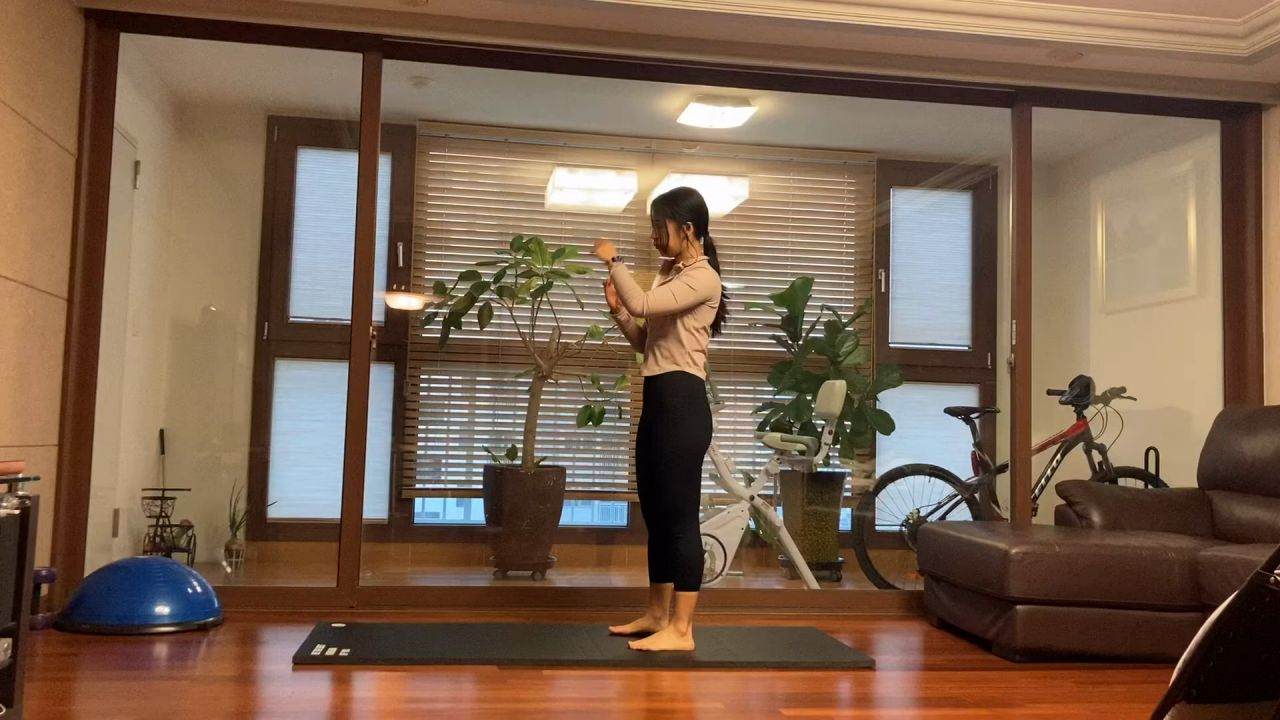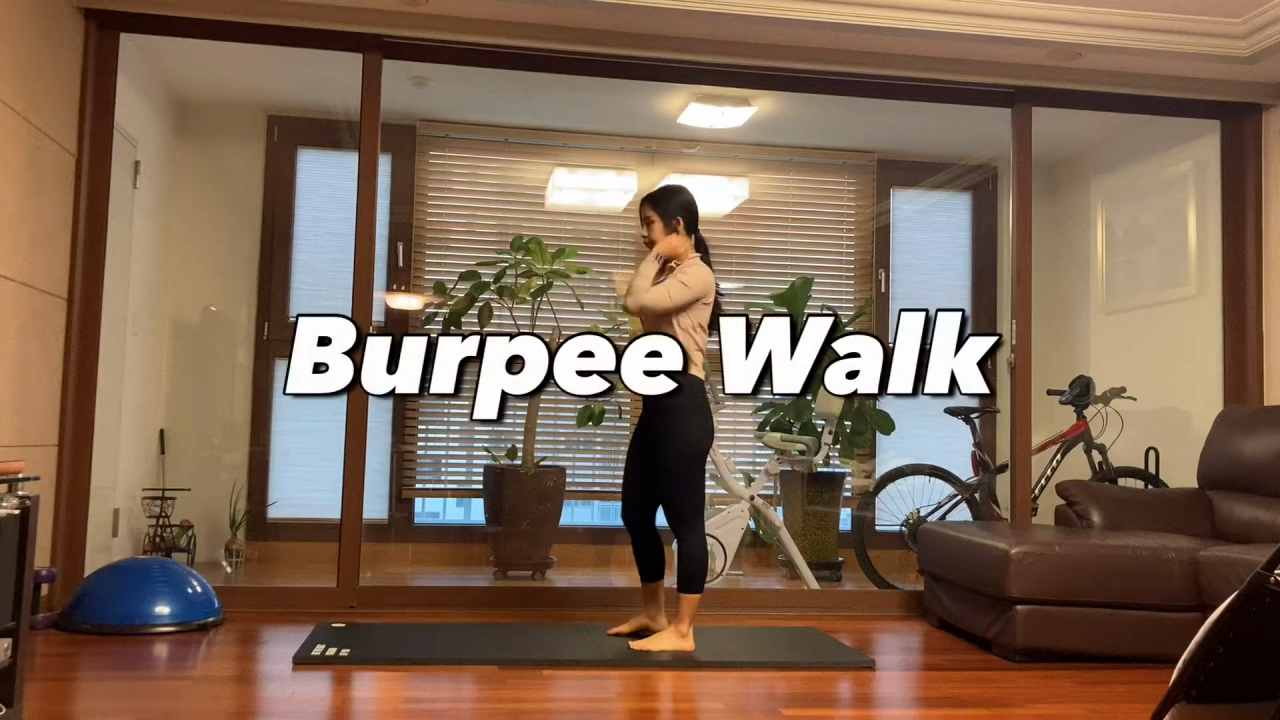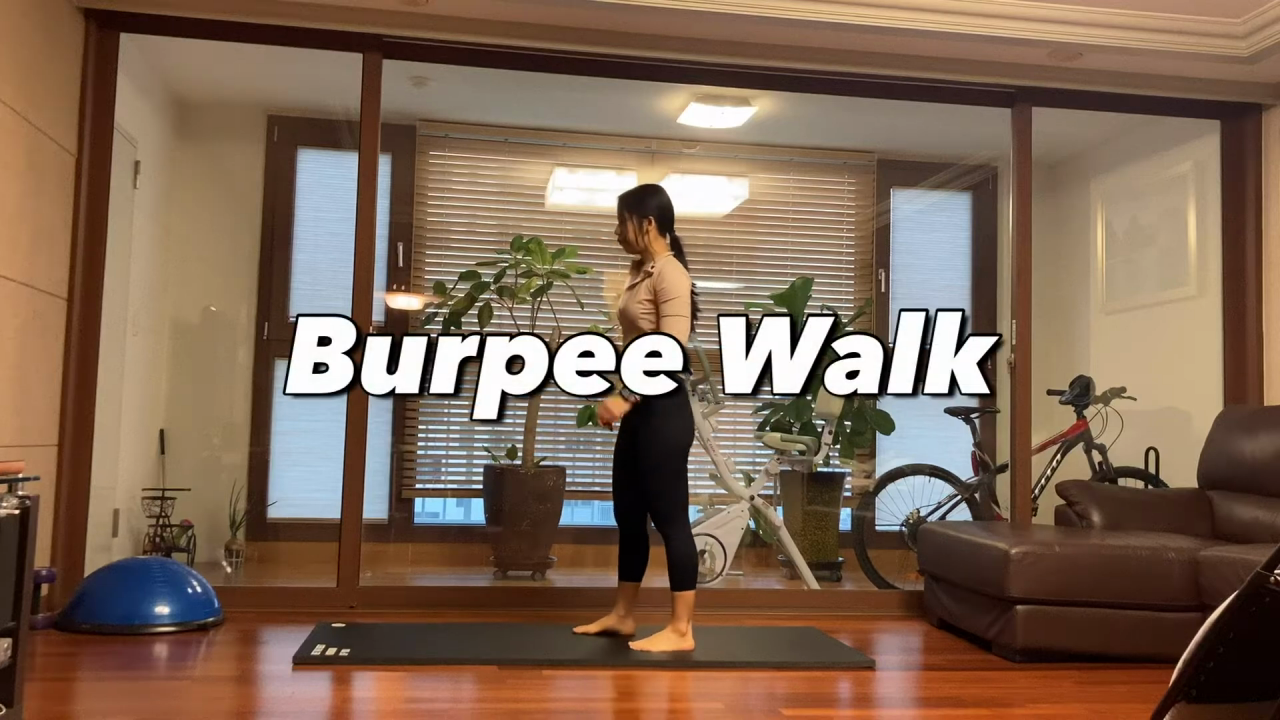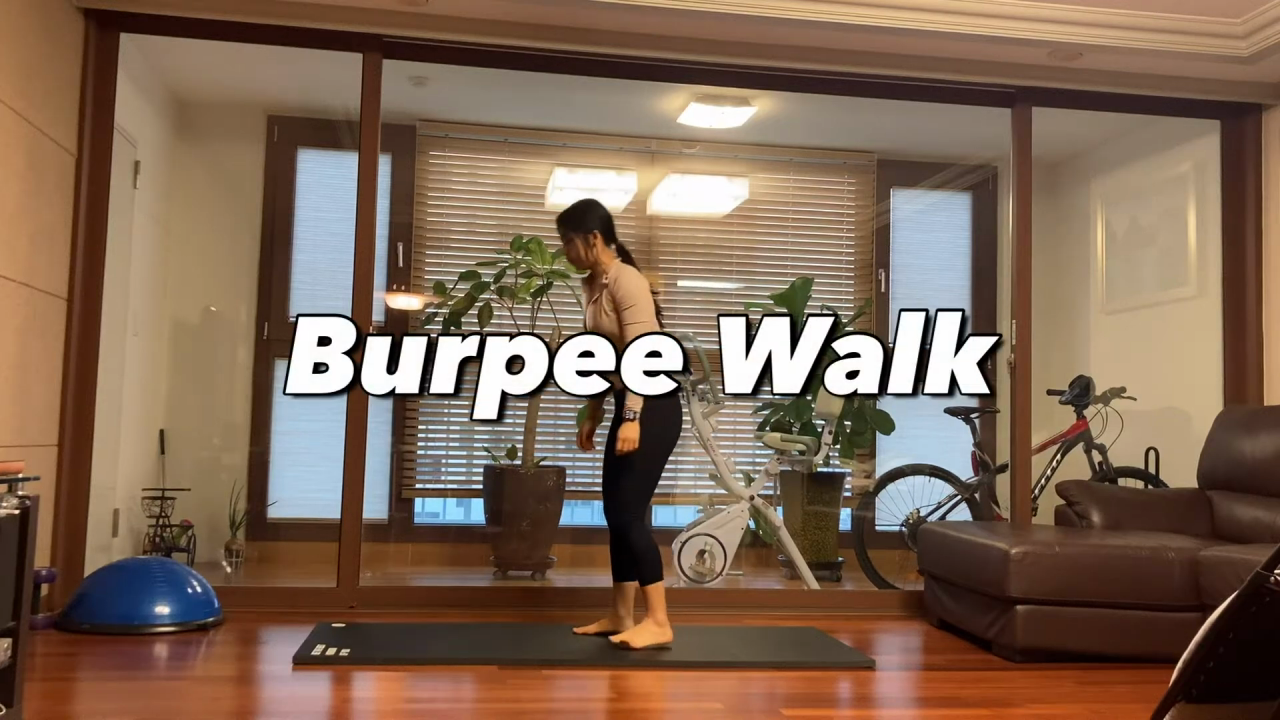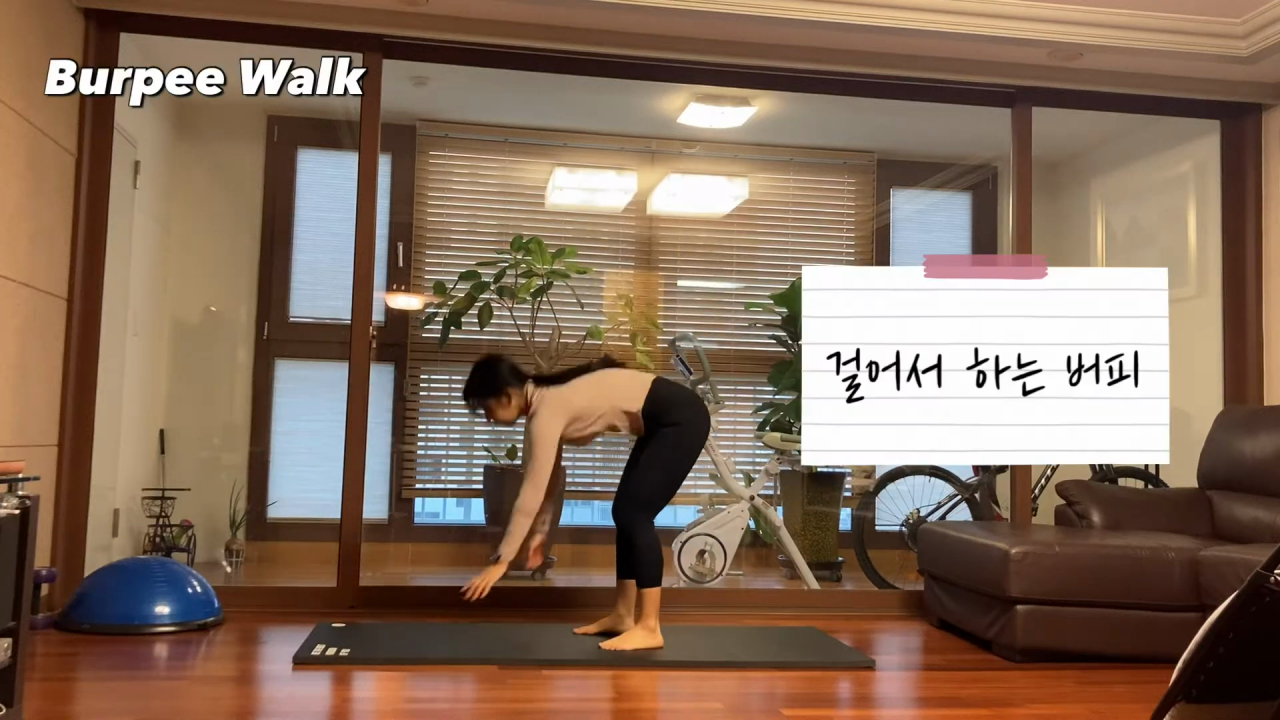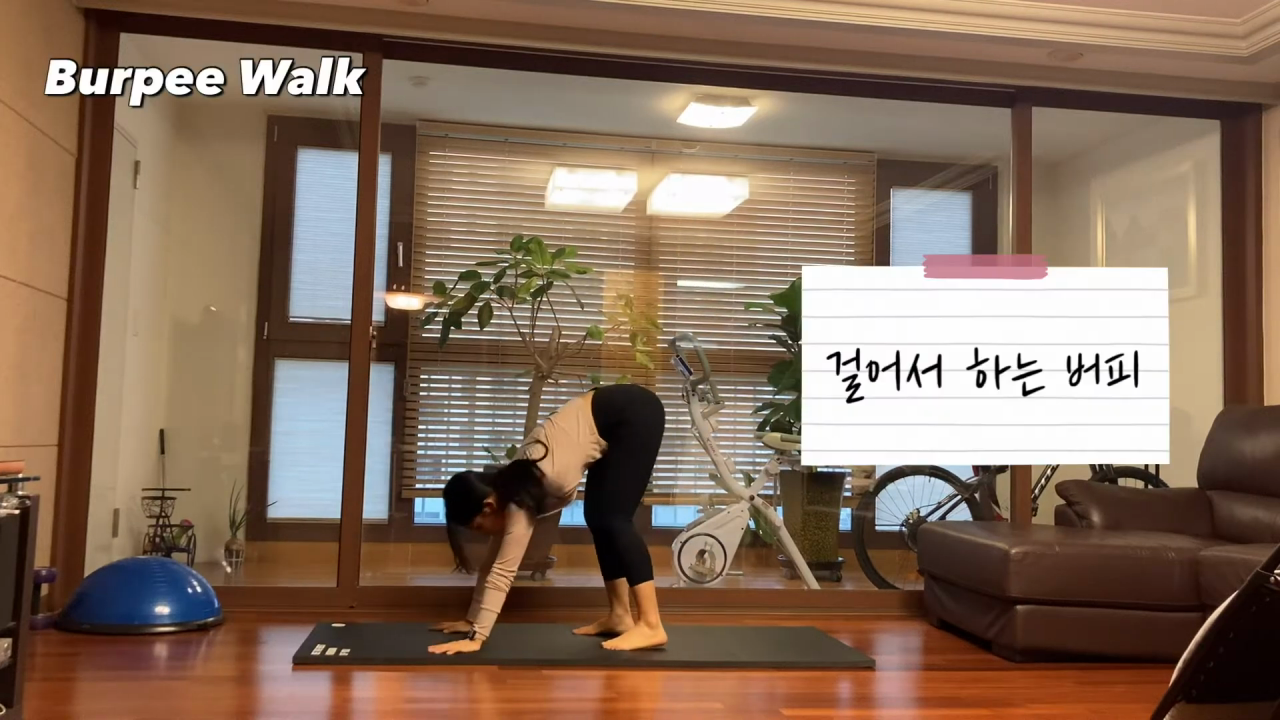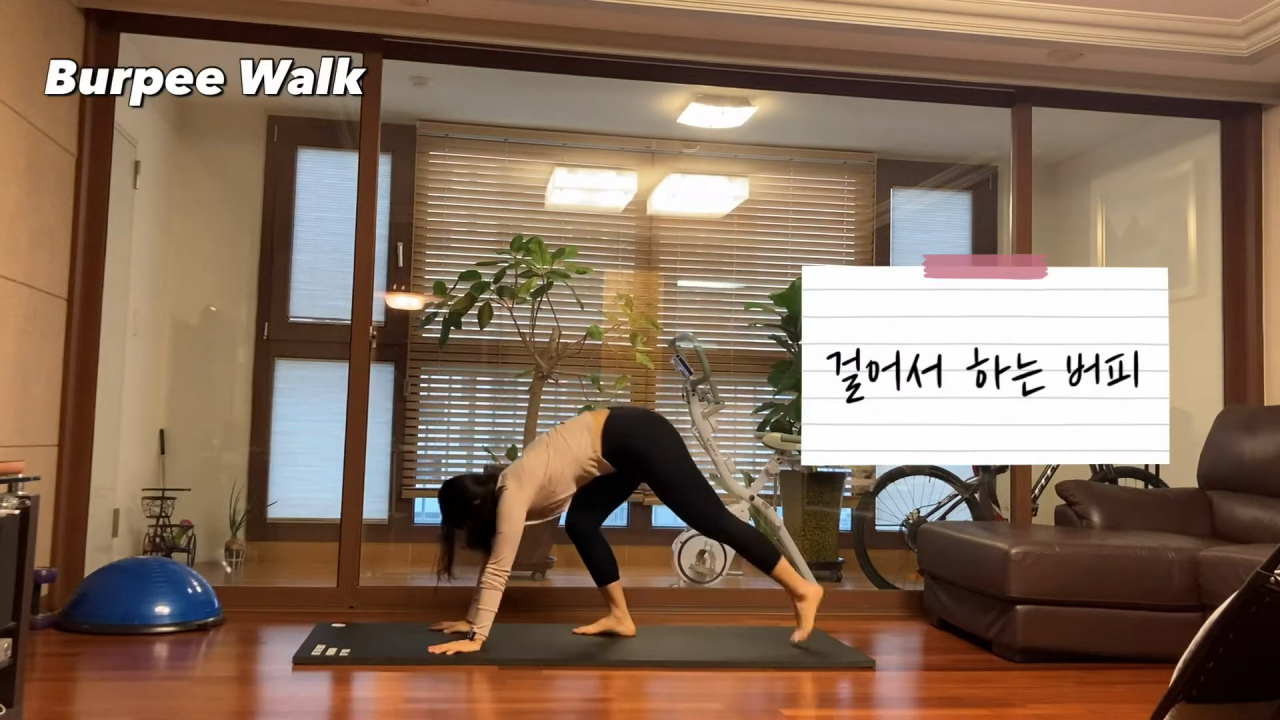
dt=0.5s
person 1, frame 1
left shoulder: (703, 278)
right shoulder: (670, 273)
left elbow: (641, 303)
right elbow: (647, 341)
left wrist: (614, 261)
right wrist: (617, 310)
left hip: (682, 403)
right hip: (658, 402)
left knee: (680, 518)
right knee: (656, 515)
left ankle: (681, 629)
right ankle: (657, 614)
person 1, frame 2
left shoulder: (696, 275)
right shoulder: (669, 275)
left elbow: (634, 301)
left wrist: (655, 255)
left hip: (683, 406)
right hip: (656, 404)
left knee: (685, 519)
right knee: (635, 513)
left ankle: (682, 630)
right ankle: (653, 613)
person 1, frame 3
left shoulder: (670, 274)
right shoulder: (640, 273)
left wrist: (626, 398)
right wrist: (620, 398)
left hip: (662, 409)
right hip: (639, 406)
left knee: (669, 518)
right knee: (629, 515)
left ankle: (680, 630)
right ankle: (622, 616)
person 1, frame 4
left shoulder: (627, 281)
right shoulder: (593, 286)
left wrist: (632, 418)
right wrist: (592, 417)
left hip: (653, 408)
right hip: (627, 406)
left knee: (628, 511)
right knee: (617, 511)
left ankle: (658, 621)
right ankle: (620, 615)
person 1, frame 5
left shoulder: (547, 411)
right shoulder: (544, 403)
left elbow: (532, 492)
right elbow: (541, 487)
left wrist: (501, 560)
right wrist: (537, 536)
left hip: (681, 418)
right hip: (664, 422)
left knee: (634, 511)
right knee: (626, 510)
left ankle: (649, 628)
right ankle: (623, 615)
person 1, frame 6
left shoulder: (521, 498)
right shoulder: (504, 489)
left elbow: (503, 572)
right elbow: (493, 562)
left wrist: (476, 637)
right wrist: (472, 620)
left hip: (634, 413)
right hip: (616, 414)
left knee: (612, 519)
right knee: (598, 518)
left ankle: (650, 625)
right ankle: (620, 615)
person 1, frame 7
left shoulder: (511, 495)
right shoulder: (500, 490)
left elbow: (498, 570)
right elbow: (496, 567)
left wrist: (475, 637)
right wrist: (473, 620)
left hip: (635, 439)
right hip: (626, 438)
left knee: (714, 521)
right knee: (581, 525)
left ankle: (803, 592)
right ankle: (619, 617)
